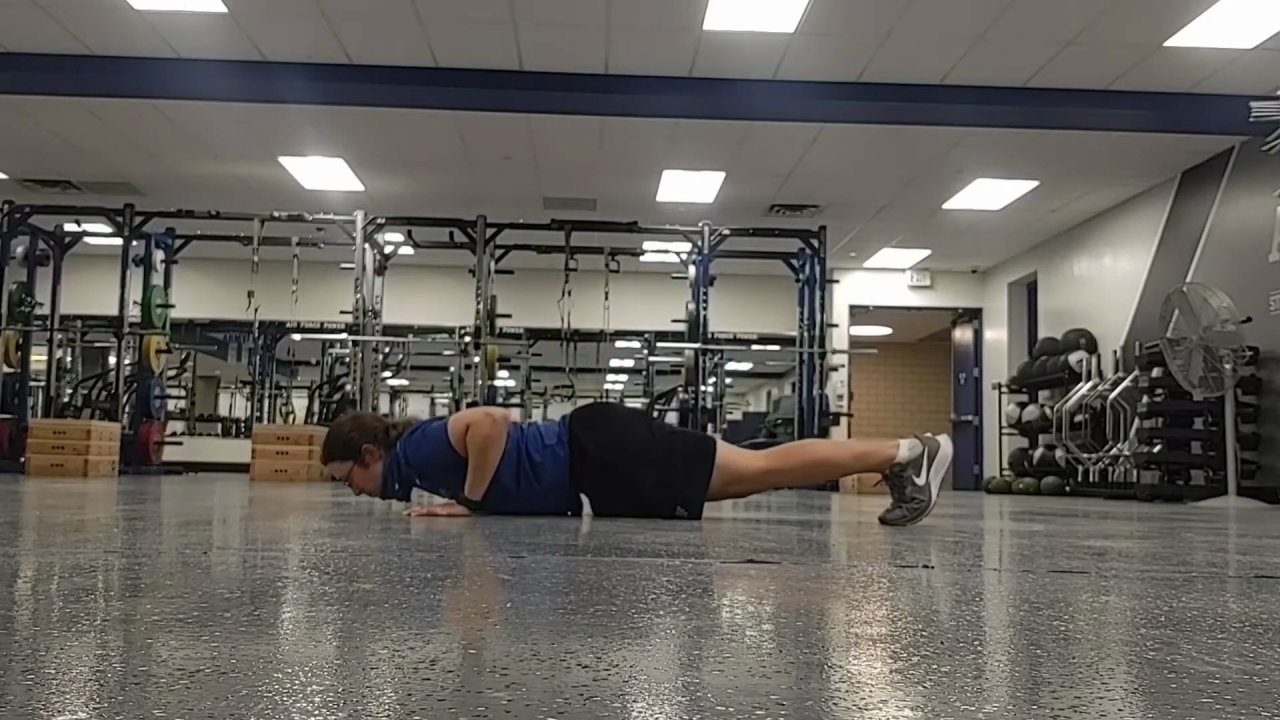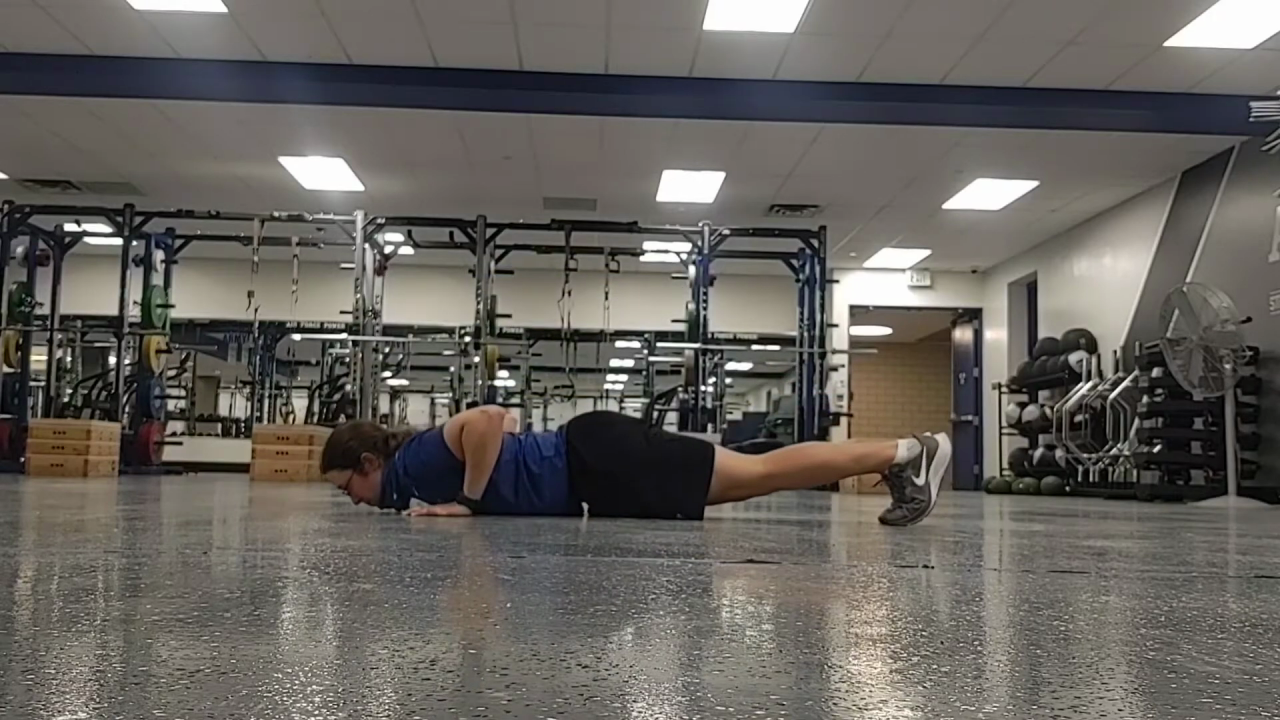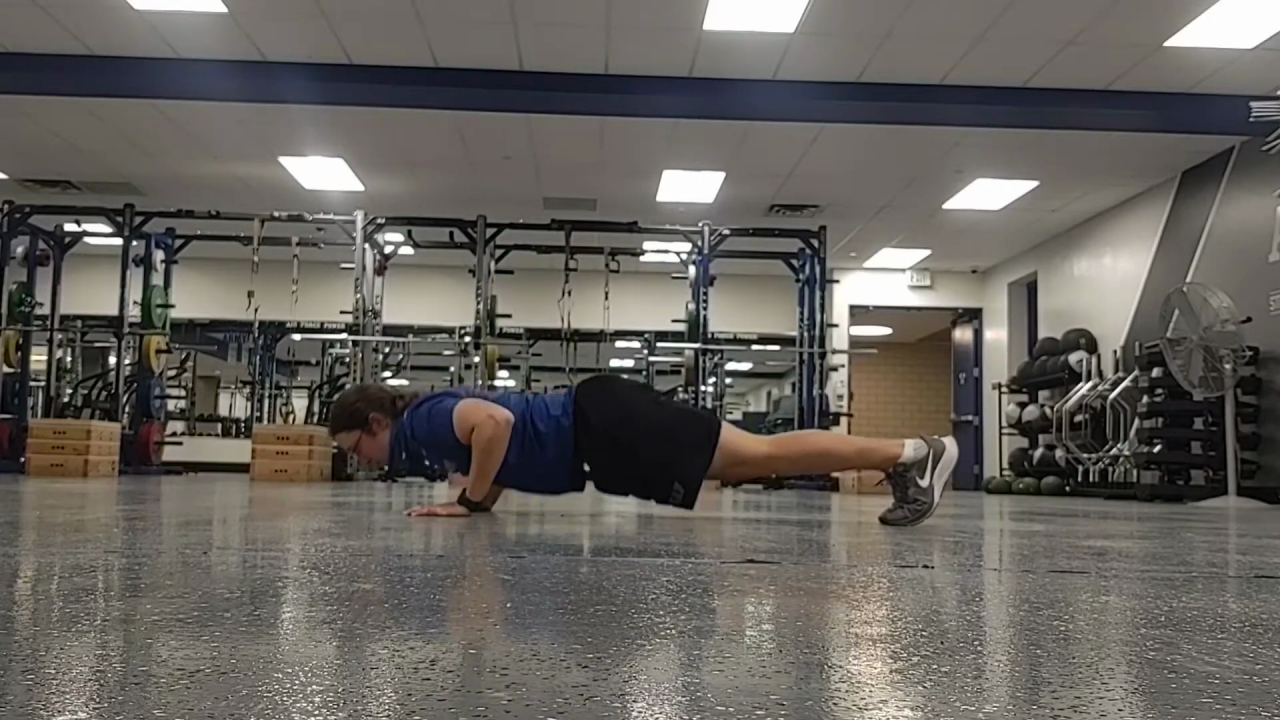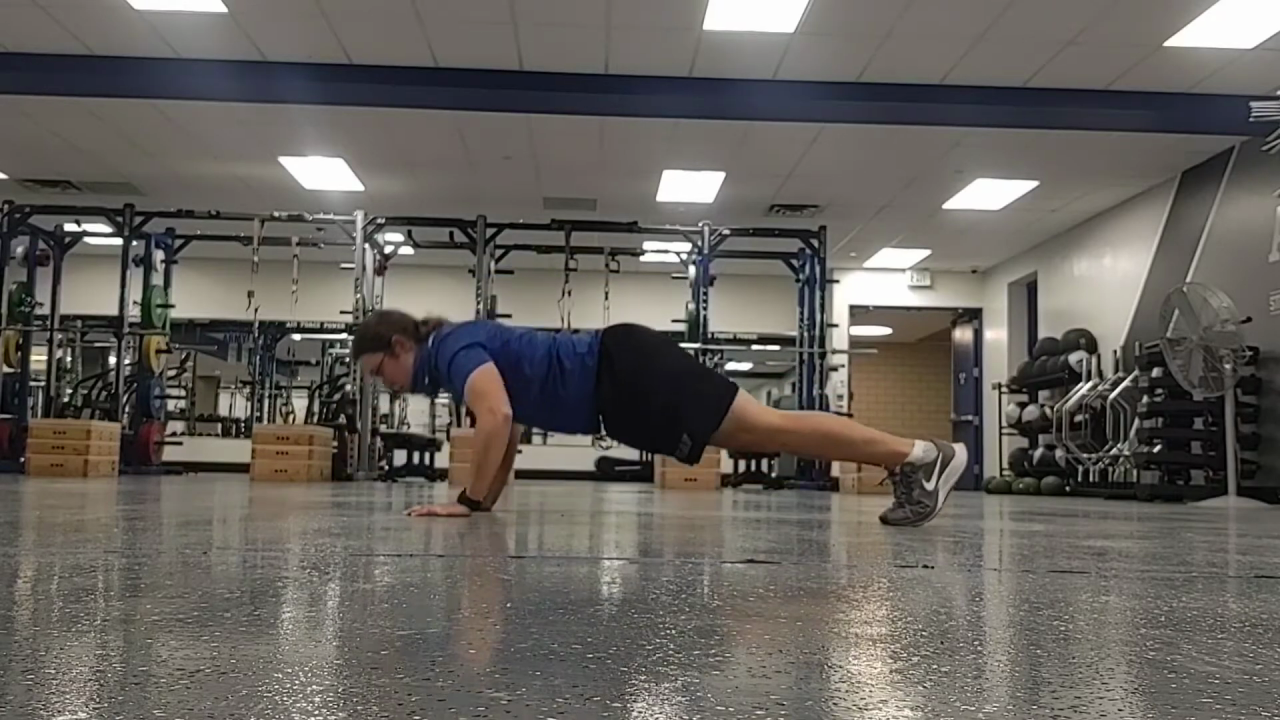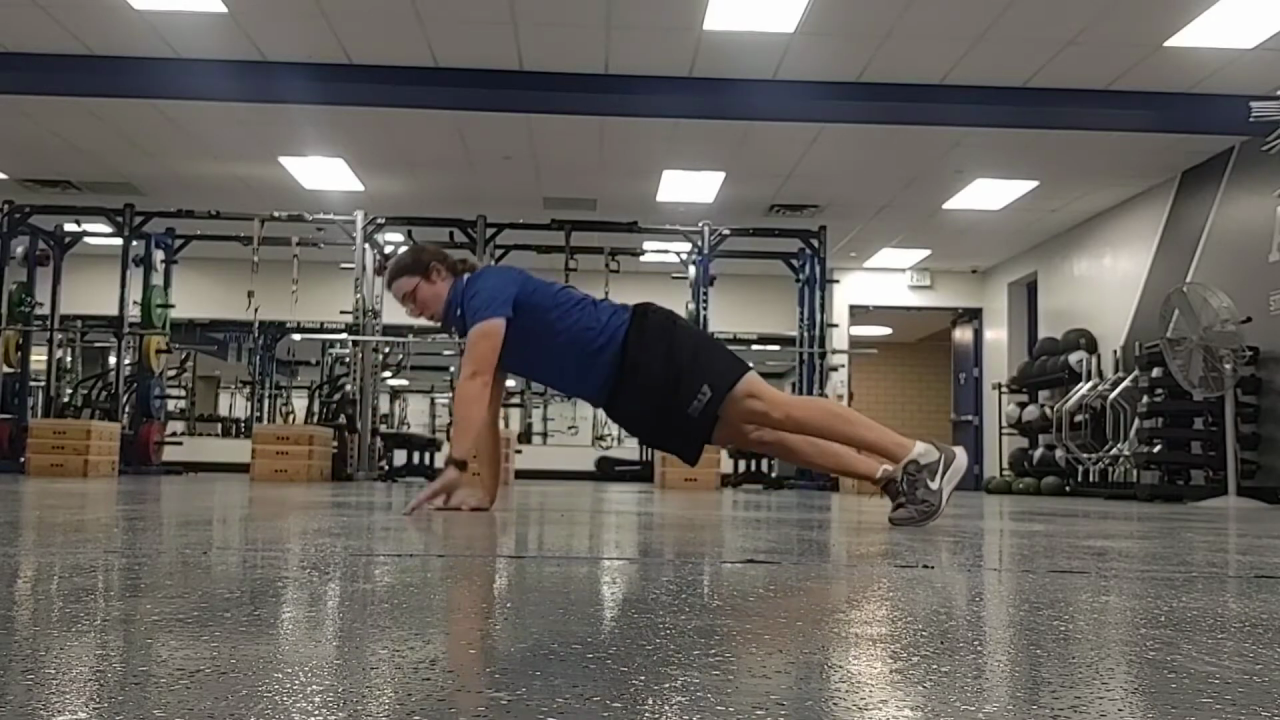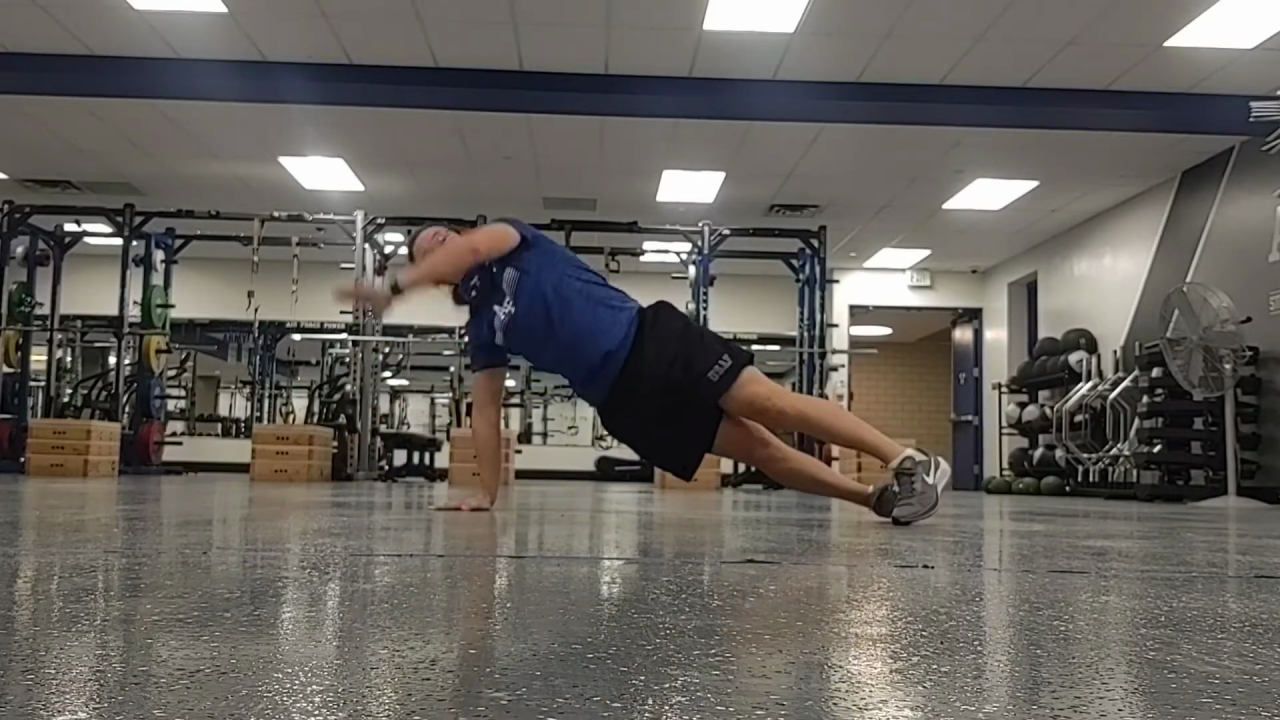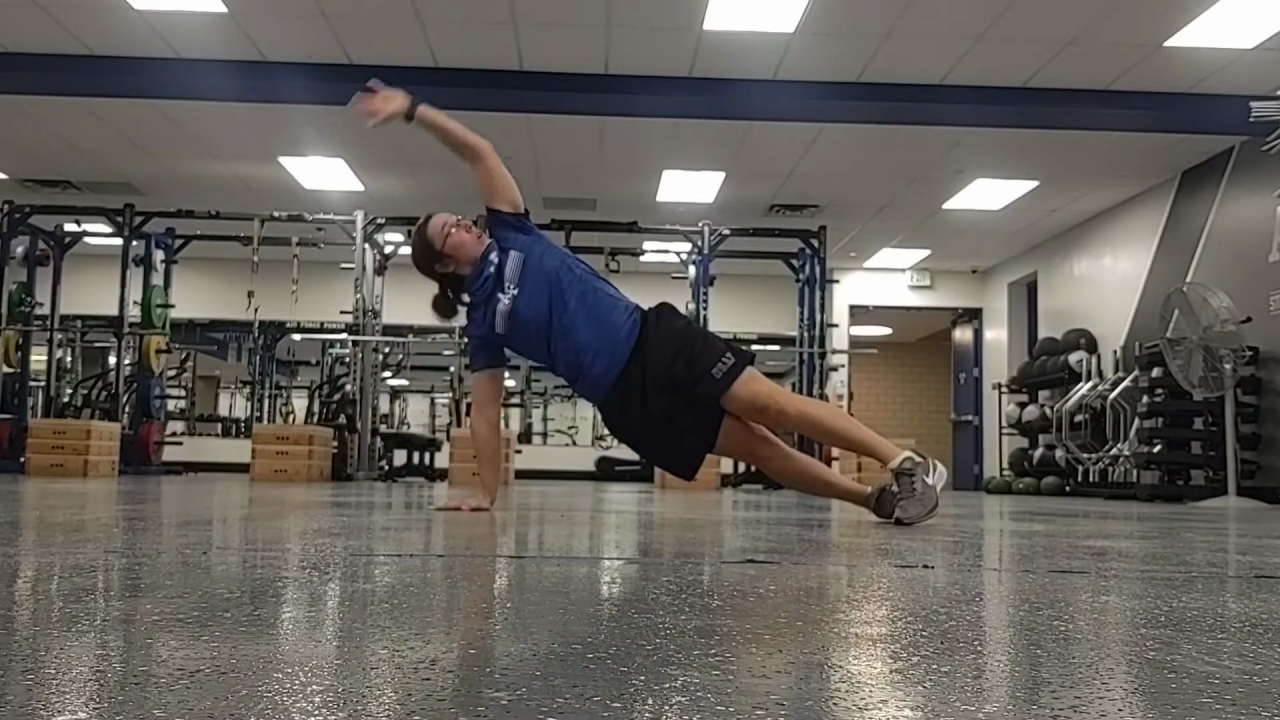
dt=0.3s
person 1, frame 1
left shoulder: (417, 453)
right shoulder: (421, 452)
left elbow: (489, 420)
left wrist: (469, 501)
right wrist: (477, 499)
left hip: (597, 452)
right hip: (590, 453)
left knee: (757, 469)
right knee: (751, 470)
left ankle: (908, 453)
right ankle: (903, 454)
person 1, frame 2
left shoulder: (414, 463)
right shoulder: (419, 461)
left elbow: (487, 417)
left wrist: (468, 501)
right wrist: (472, 498)
left hip: (596, 462)
right hip: (588, 460)
left knee: (755, 474)
right knee: (752, 473)
left ankle: (908, 453)
right ankle: (902, 455)
person 1, frame 3
left shoulder: (426, 417)
right shoulder: (432, 418)
left elbow: (498, 423)
left wrist: (467, 502)
right wrist: (480, 499)
left hip: (605, 422)
right hip: (598, 430)
left knee: (756, 453)
right knee: (752, 457)
left ankle: (915, 453)
right ankle: (905, 458)
person 1, frame 4
left shoulder: (451, 349)
right shoulder: (458, 353)
left elbow: (497, 417)
right elbow: (508, 430)
left wrist: (469, 500)
right wrist: (488, 498)
left hip: (626, 369)
right hip: (618, 391)
left knee: (766, 427)
right knee: (760, 438)
left ankle: (920, 455)
right ankle: (908, 460)
person 1, frame 5
left shoulder: (488, 281)
right shoulder: (474, 330)
left elbow: (475, 379)
right elbow: (487, 409)
left wrist: (455, 467)
right wrist: (486, 491)
left hip: (646, 345)
right hip: (628, 396)
left knee: (769, 410)
right knee: (753, 436)
left ankle: (922, 457)
right ankle: (891, 478)
person 1, frame 6
left shoulder: (515, 245)
right shoulder: (483, 330)
left elbow: (475, 246)
right elbow: (485, 411)
left wrist: (395, 287)
right wrist: (488, 494)
left hip: (653, 340)
right hip: (621, 399)
left knee: (769, 402)
right knee: (754, 447)
left ankle: (908, 461)
right ankle: (879, 495)
person 1, frame 7
left shoulder: (512, 235)
right shoulder: (481, 320)
left elbow: (479, 153)
right elbow: (485, 411)
left wrist: (412, 109)
right wrist: (486, 491)
left hip: (653, 339)
right hip: (624, 397)
left knee: (768, 401)
right knee: (754, 447)
left ankle: (905, 464)
right ankle: (874, 495)
